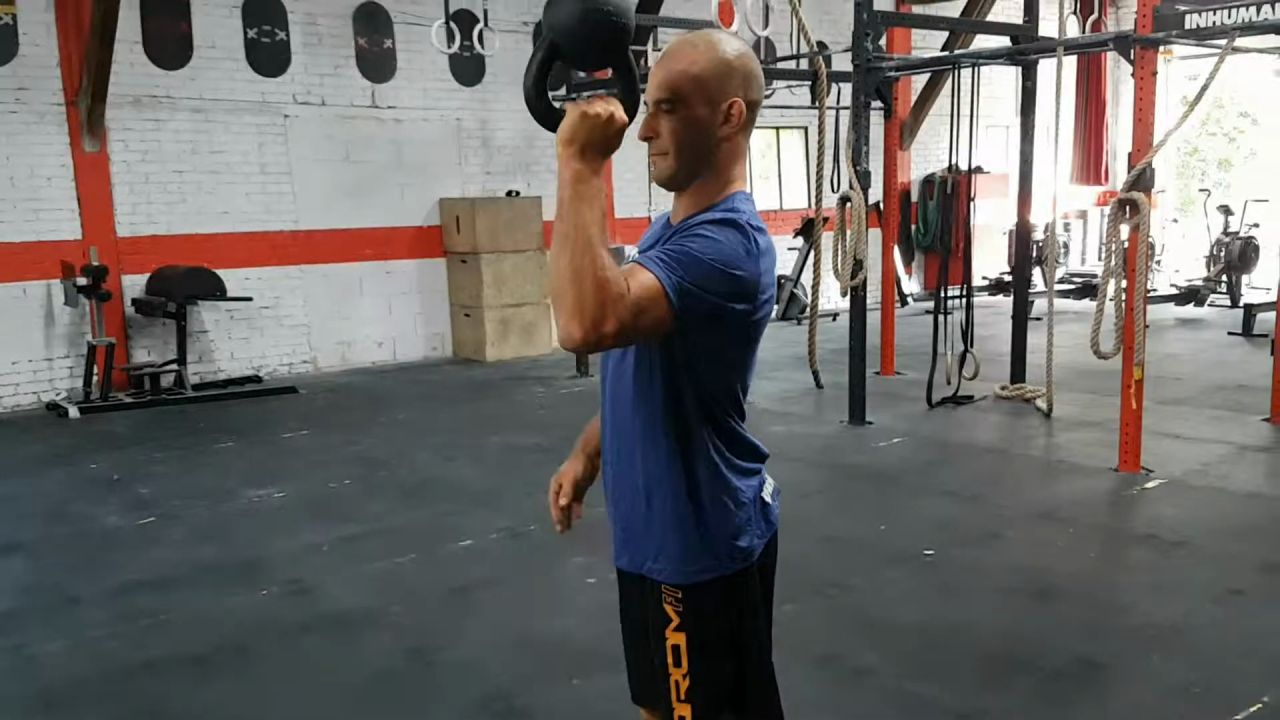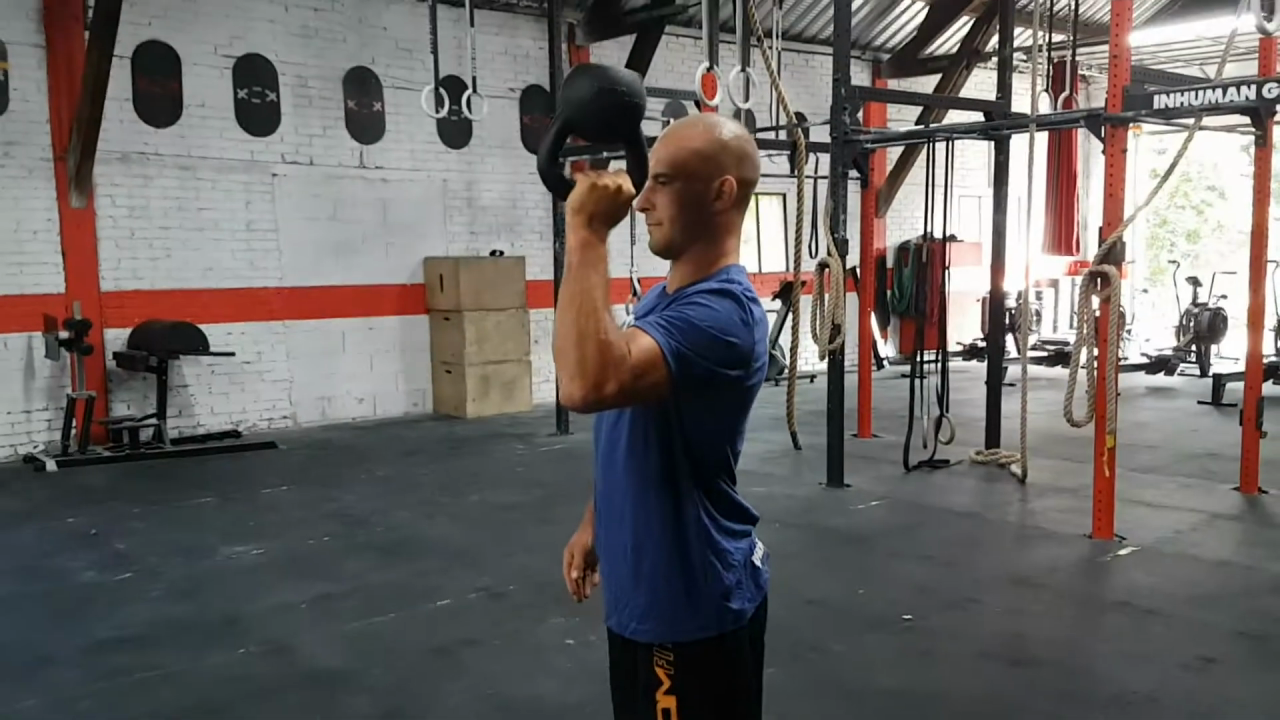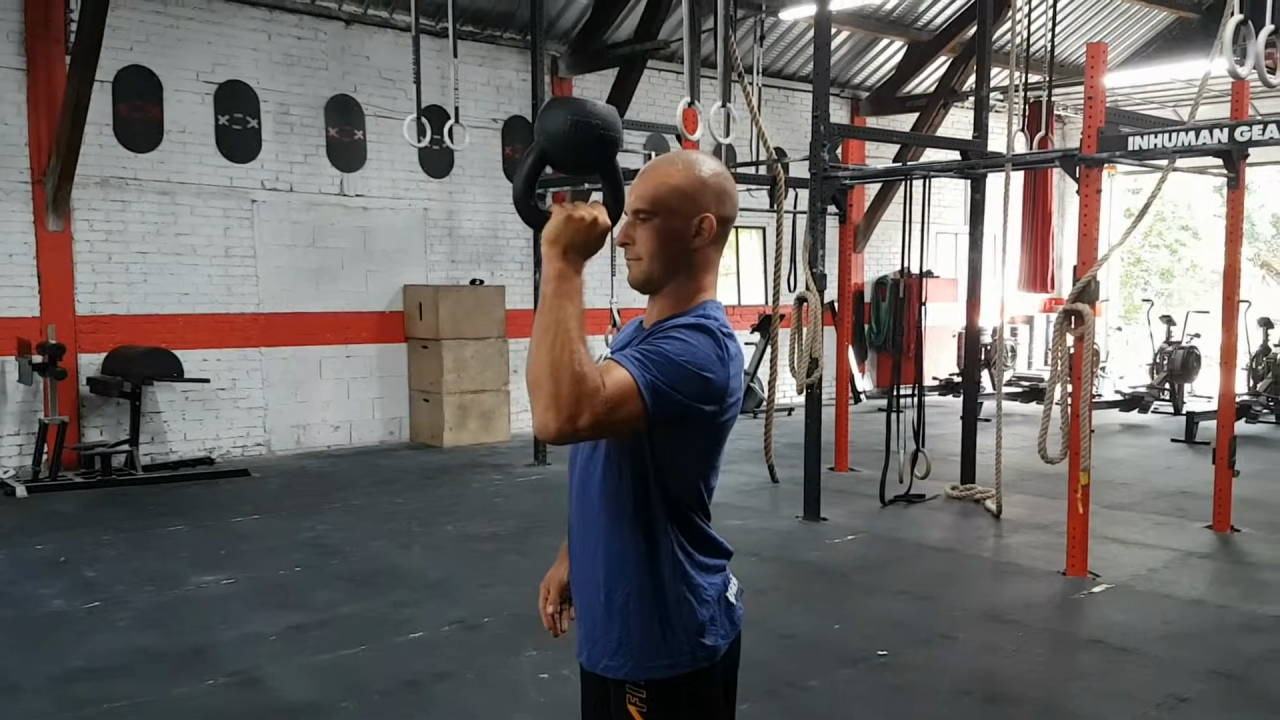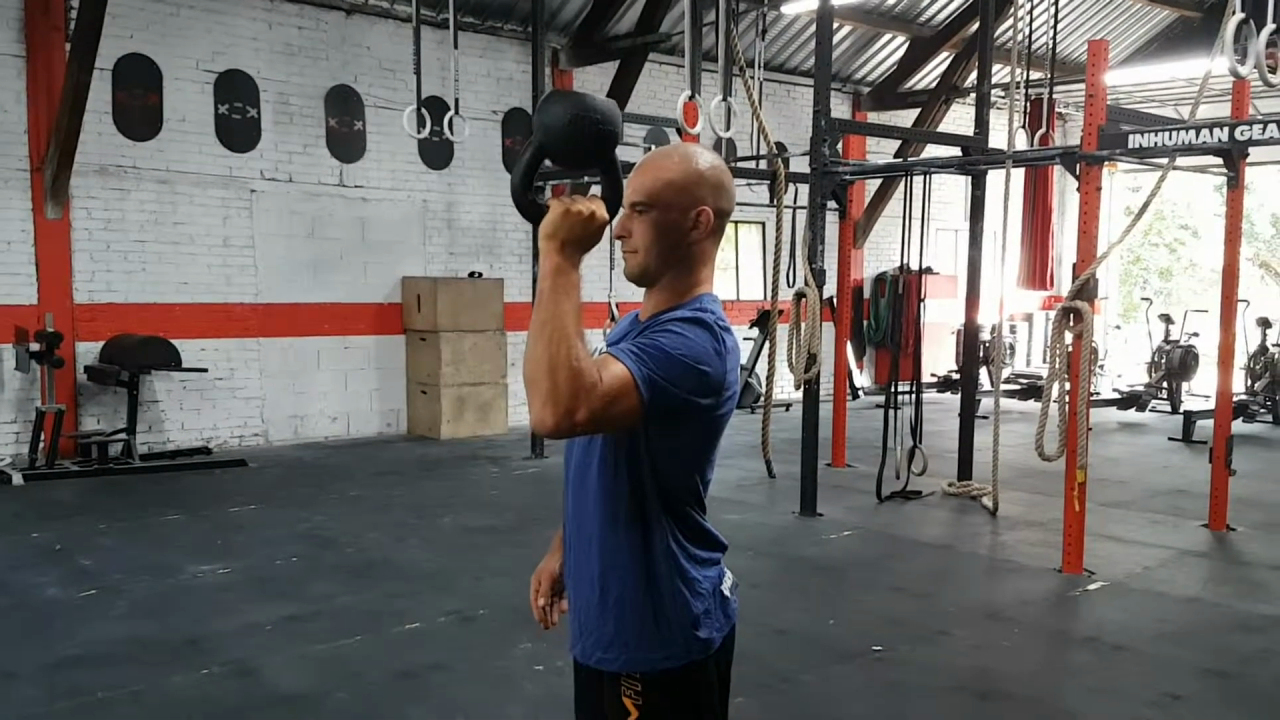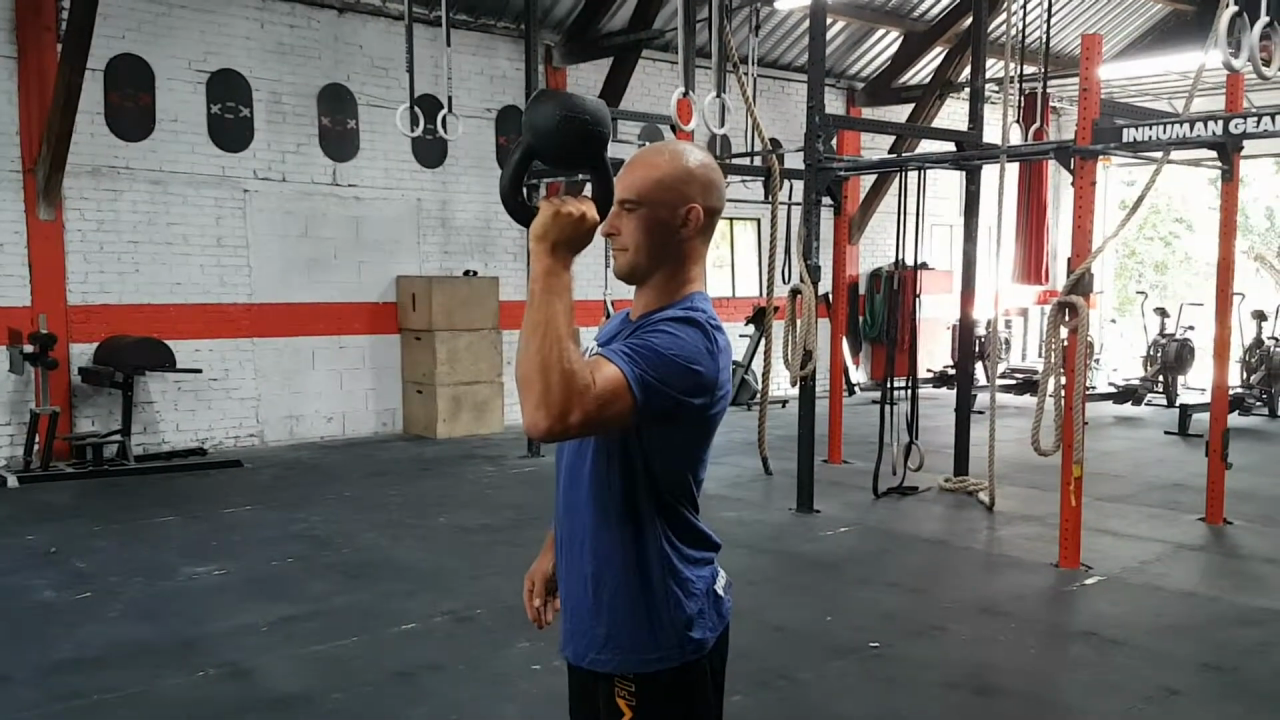
dt=1s
person 1, frame 1
left shoulder: (727, 242)
right shoulder: (674, 228)
left elbow: (586, 322)
left wrist: (580, 164)
right wrist: (587, 453)
left hip: (705, 539)
right hip: (657, 528)
person 1, frame 2
left shoulder: (722, 311)
right shoulder: (665, 299)
left elbow: (587, 383)
left wrist: (586, 232)
right wrist: (594, 524)
left hip: (694, 605)
right hip: (645, 592)
person 1, frame 3
left shoulder: (696, 348)
right shoulder: (642, 334)
left elbow: (561, 416)
left wrist: (562, 263)
right wrist: (571, 558)
left hip: (669, 638)
right hip: (620, 625)
person 1, frame 4
left shoulder: (695, 341)
right shoulder: (638, 326)
left elbow: (559, 410)
left wrist: (560, 256)
right wrist: (564, 549)
left hip: (663, 630)
right hip: (613, 617)
person 1, frame 5
left shoulder: (686, 340)
right shoulder: (626, 324)
left elbow: (552, 413)
left wrist: (551, 257)
right wrist: (556, 548)
left hip: (656, 630)
right hip: (606, 618)
